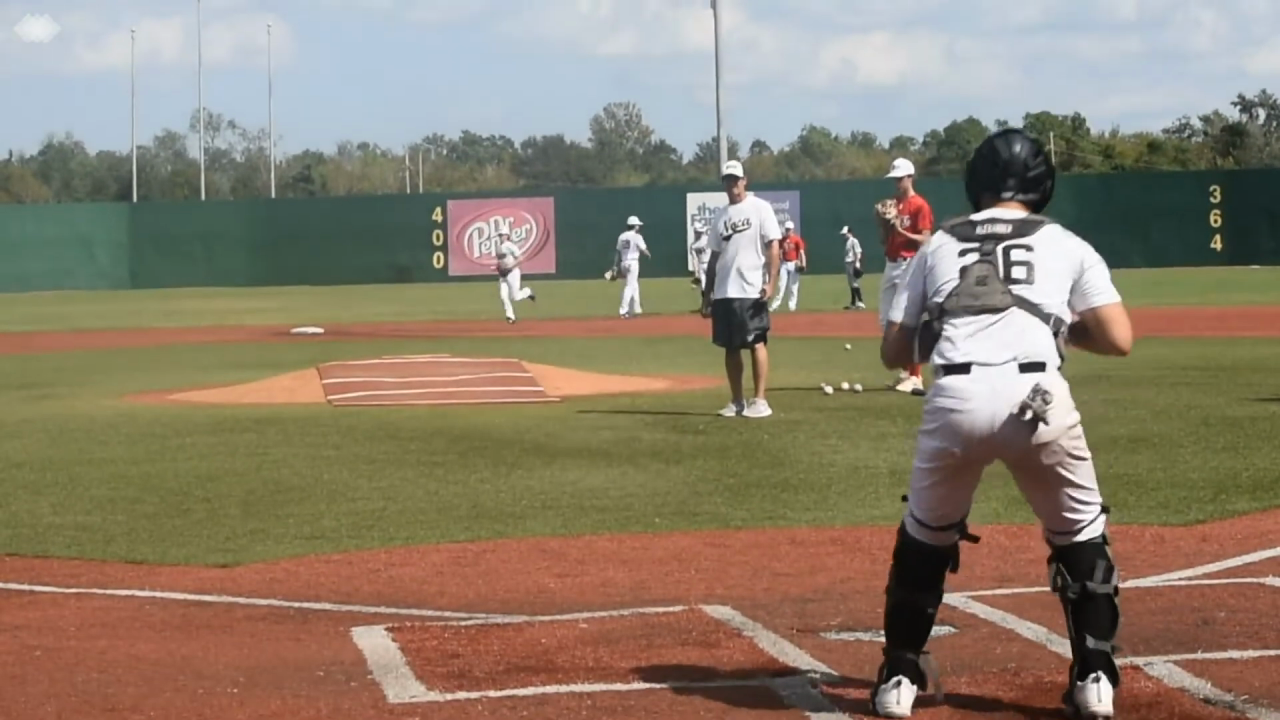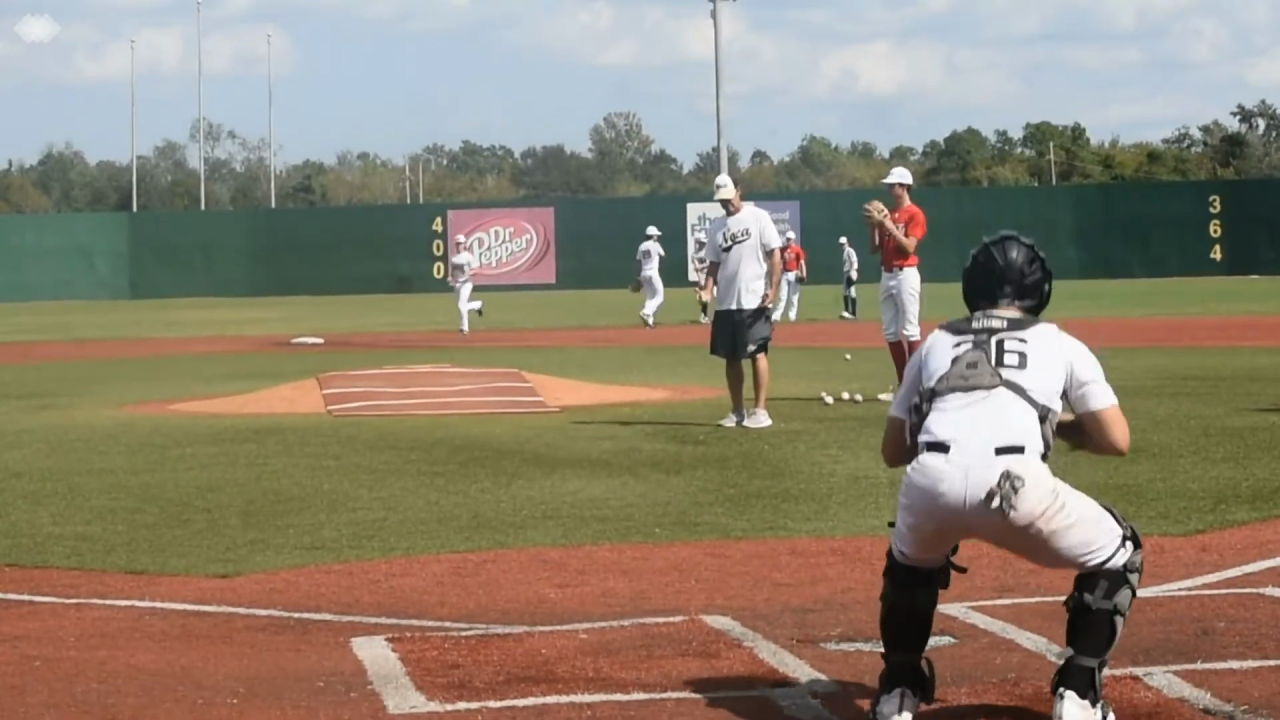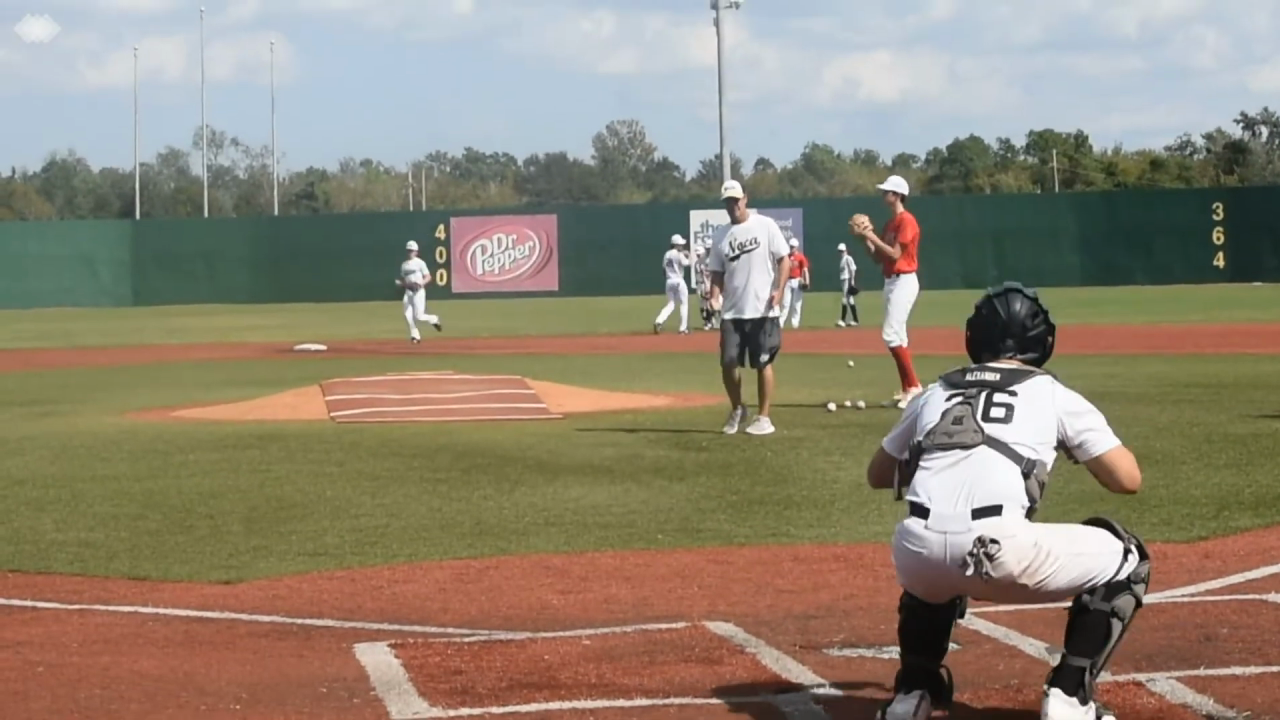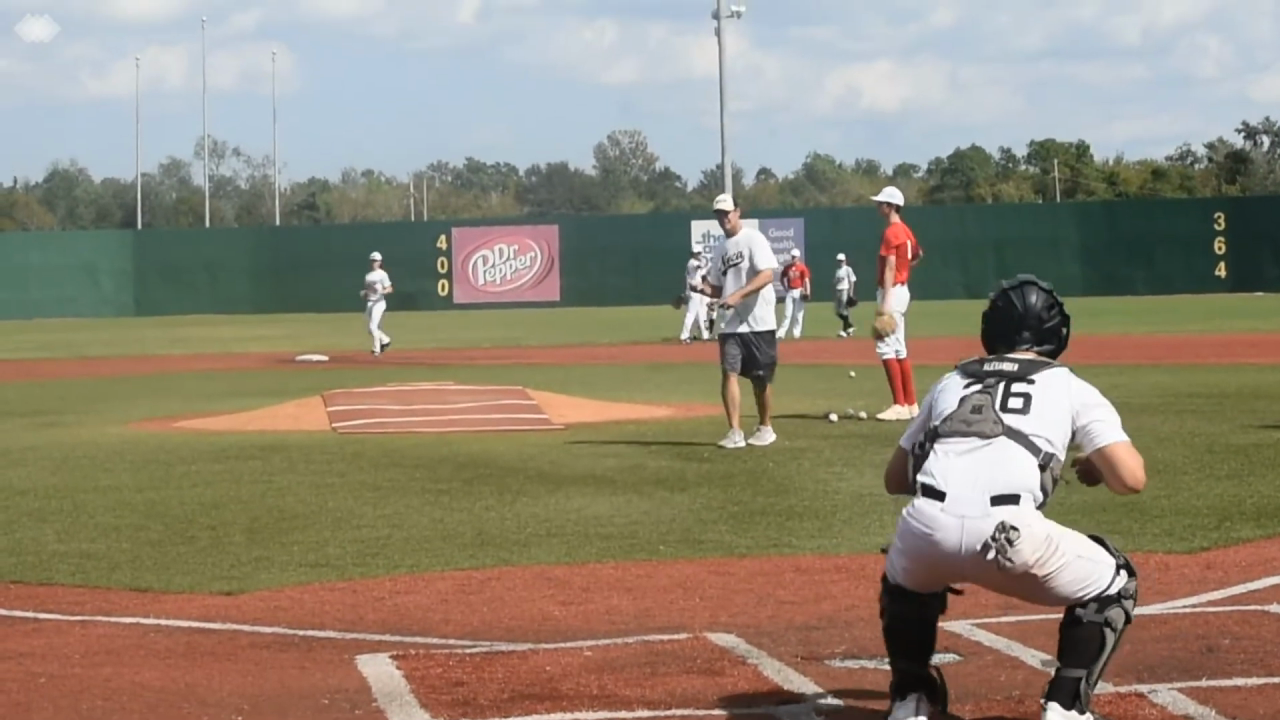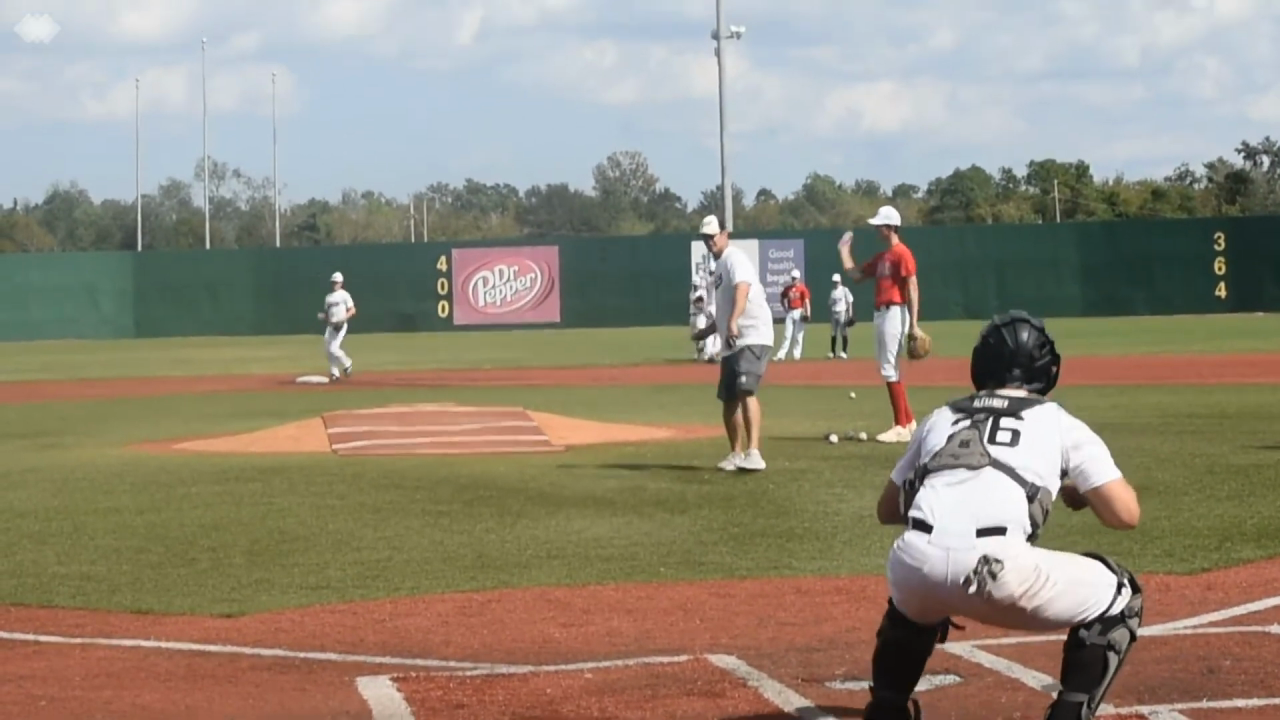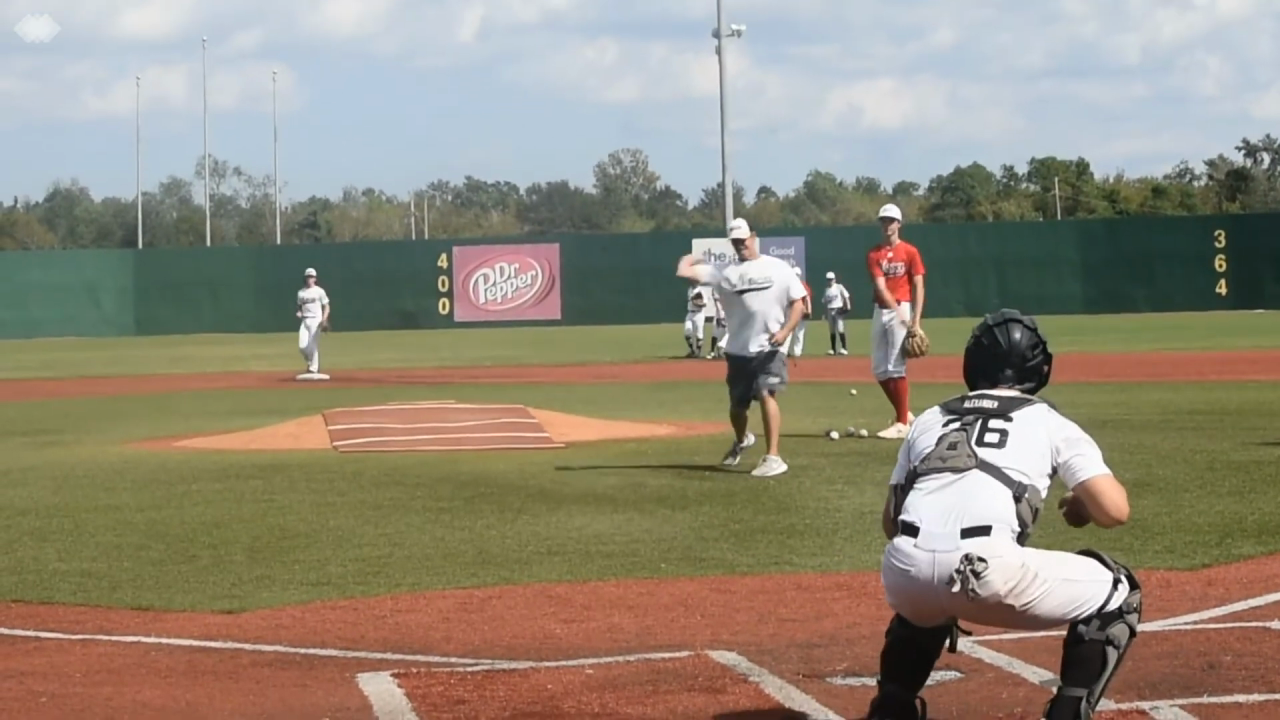
dt=0.4s
person 1, frame 1
left shoulder: (938, 245)
right shoulder: (1068, 245)
left elbow: (893, 352)
right elbow: (1119, 340)
left hip: (955, 399)
right hip: (1036, 398)
left knee: (925, 535)
right knee: (1080, 532)
person 1, frame 2
left shoulder: (937, 343)
right shoulder: (1061, 343)
left elbow: (893, 450)
right elbow: (1116, 440)
left hip: (931, 484)
right hip: (1012, 482)
left knee: (911, 556)
right knee: (1118, 554)
person 1, frame 3
left shoulder: (935, 393)
right shoulder: (1055, 395)
left elbow: (879, 475)
right elbow: (1127, 479)
right wrist: (1078, 450)
left hip: (916, 550)
right hip: (996, 548)
right knee: (1126, 562)
person 1, frame 4
left shoulder: (952, 381)
right shoulder: (1071, 387)
left elbow: (895, 479)
right elbow: (1130, 478)
right wrist: (1098, 467)
left hip: (924, 530)
right hip: (1006, 535)
left knee: (904, 576)
right knee: (1112, 584)
person 1, frame 5
left shoulder: (940, 418)
right shoulder: (1061, 424)
left elbow: (887, 510)
right elbow: (1125, 515)
right wrist: (1084, 493)
left hip: (913, 565)
right hip: (994, 569)
left knee: (911, 604)
right knee: (1119, 599)
person 1, frame 6
left shoulder: (929, 419)
right shoulder: (1051, 423)
right elbow: (1113, 511)
right wrist: (1081, 503)
left hip: (901, 571)
right hip: (985, 572)
right knee: (1118, 595)
person 2, frame 1
left shoulder: (760, 207)
right shoulder: (721, 215)
left elbow: (774, 247)
left wrist: (771, 283)
right wrist: (707, 293)
left hip: (752, 291)
right hip: (724, 293)
left knee: (756, 344)
right knee: (730, 347)
left ankle: (760, 400)
right ankle: (737, 401)
person 2, frame 2
left shoulder: (758, 217)
right shoulder: (718, 226)
left elbow: (775, 254)
left wrist: (773, 288)
right wrist: (708, 288)
left hip: (754, 302)
right hip: (725, 302)
left knee: (757, 354)
right knee: (730, 357)
left ankle: (760, 410)
right ankle: (737, 410)
person 2, frame 3
left shoulder: (765, 225)
right shoulder: (722, 236)
left elbow: (784, 260)
right elbow: (717, 273)
left wrist: (778, 291)
right wrist: (715, 297)
left hip: (762, 311)
right hip: (732, 311)
left knee: (763, 363)
right knee: (729, 362)
left ankle: (763, 417)
right ankle: (737, 411)
person 2, frame 4
left shoulder: (754, 239)
right shoulder: (719, 249)
left elbow: (767, 275)
left wrist: (738, 295)
right wrist: (705, 288)
left hip: (758, 322)
right hip: (731, 323)
left knee: (760, 377)
right knee: (729, 374)
left ankle: (765, 427)
right ankle: (736, 432)
person 2, frame 5
left shoulder: (733, 258)
right shoulder: (720, 265)
left elbow: (742, 288)
left wrist: (733, 322)
right wrist: (708, 330)
left hip: (753, 337)
right hip: (732, 343)
left knee: (746, 390)
right knee: (729, 400)
left ankle: (753, 452)
right ankle: (736, 452)
person 2, frame 6
left shoulder: (779, 267)
right shoulder: (727, 271)
left elbow: (799, 303)
right elbow: (684, 272)
left wrist: (786, 331)
left hip: (770, 348)
right hip: (739, 349)
left knee: (766, 395)
right knee: (738, 404)
left ankle: (773, 458)
right ankle: (741, 438)
person 3, frame 1
left shoulder: (920, 205)
left elbow: (925, 240)
left wrist: (901, 230)
right wrist: (884, 223)
left hip: (910, 266)
right hip: (891, 265)
right knee: (886, 319)
left ankle: (916, 377)
right ankle: (906, 370)
person 3, frame 2
left shoulder: (915, 214)
right shoulder: (889, 215)
left elbow: (909, 246)
right elbow: (875, 249)
left wrist: (889, 225)
right wrist: (875, 226)
left hip: (905, 275)
right hip: (886, 276)
left knee: (910, 331)
right knee: (891, 332)
right ankle: (903, 386)
person 3, frame 3
left shoulder: (906, 220)
right shoulder: (891, 223)
left elbow: (894, 255)
right elbow: (881, 257)
left wrist: (871, 237)
right wrist: (867, 236)
left hip: (904, 282)
right hip: (891, 282)
left knee: (891, 336)
right knee: (896, 337)
left ankle: (914, 387)
right ankle: (906, 391)
person 3, frame 4
left shoulder: (890, 232)
right shoulder: (905, 231)
left elbow: (890, 268)
right elbow: (917, 256)
left wrist: (885, 303)
left hip: (892, 293)
right hip: (899, 292)
left knee: (886, 348)
right knee: (898, 349)
left ankle: (900, 405)
right ankle: (910, 403)
person 3, frame 5
left shoulder: (901, 253)
right shoulder: (882, 256)
left elbow: (912, 289)
right elbow: (857, 276)
left wrist: (914, 324)
right wrist: (844, 251)
left hip: (896, 314)
right hip: (880, 315)
left knee: (891, 370)
right knee: (889, 370)
left ankle: (902, 426)
right ankle: (908, 420)
person 3, frame 6
left shoulder: (910, 252)
right shoulder: (874, 253)
left elbow: (918, 288)
right elbow: (879, 284)
left wrist: (916, 321)
right wrist: (894, 309)
left hip: (901, 312)
right hip: (880, 312)
left knee: (895, 367)
right knee: (879, 369)
left ankle: (901, 423)
right ankle: (902, 414)
